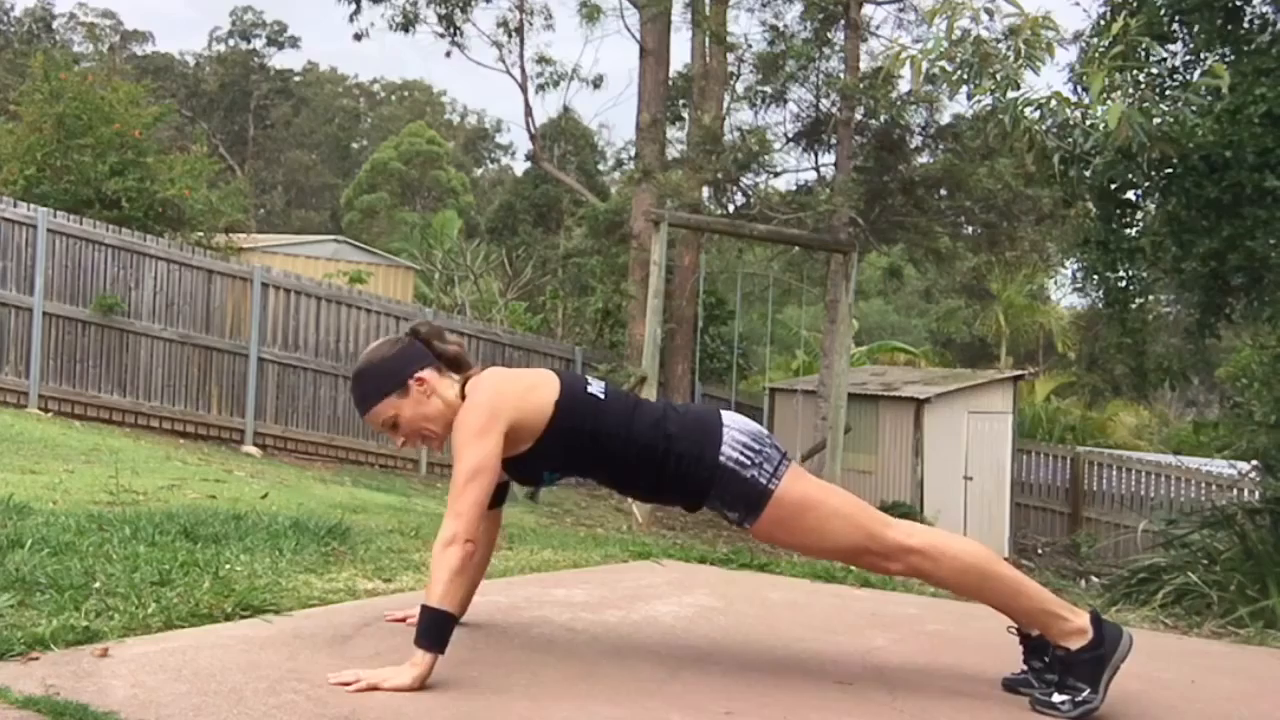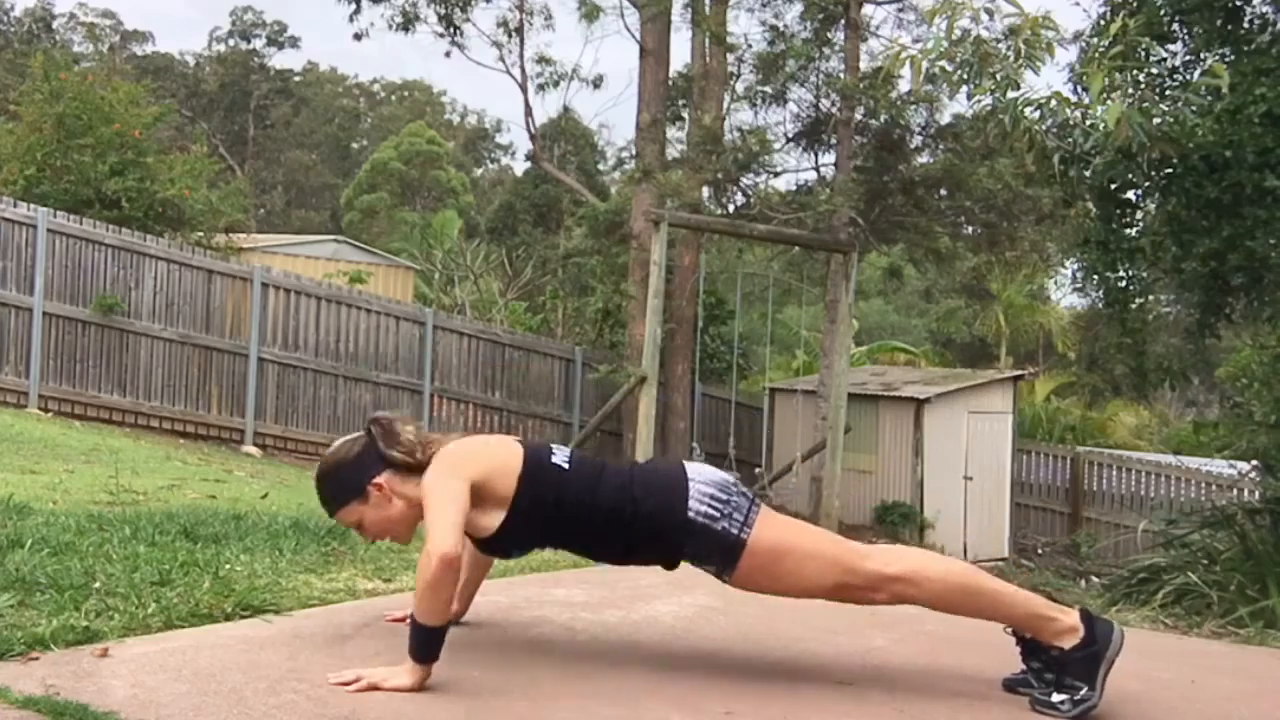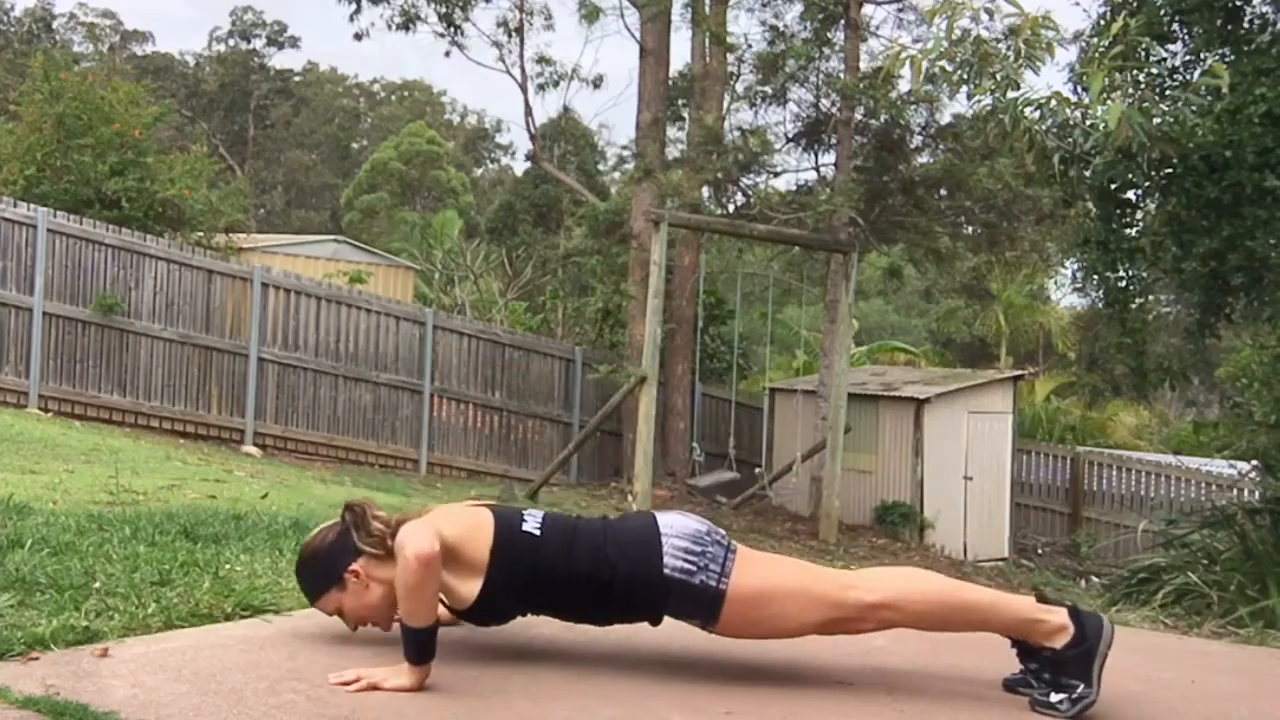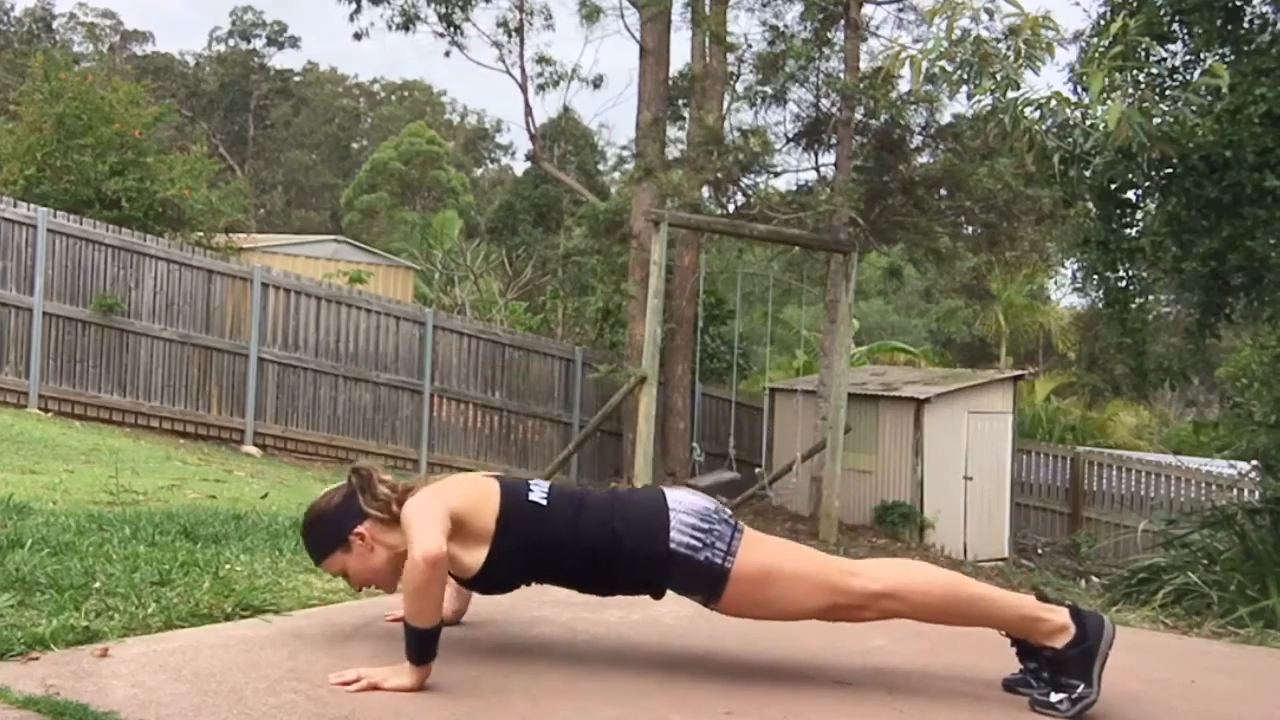
dt=0.3s
person 1, frame 1
left shoulder: (485, 401)
right shoulder: (482, 413)
left elbow: (458, 535)
right elbow: (483, 530)
right wrist: (439, 611)
left hip: (718, 456)
right hip: (704, 460)
left knee: (889, 544)
right knee: (883, 548)
left ankle: (1079, 634)
right ankle: (1048, 636)
person 1, frame 2
left shoulder: (444, 473)
right shoulder: (460, 471)
left elbow: (441, 551)
right elbow: (474, 547)
right wrist: (446, 606)
left hip: (686, 510)
right hip: (673, 505)
left knee: (869, 574)
right knee: (861, 573)
left ankle: (1070, 633)
right ankle: (1048, 637)
person 1, frame 3
left shoulder: (417, 537)
right shoulder: (442, 538)
left elbow: (417, 562)
right wrist: (446, 612)
left hip: (663, 563)
right hip: (653, 549)
left knee: (856, 600)
right knee: (848, 598)
left ankle: (1059, 628)
right ankle: (1036, 615)
person 1, frame 4
left shoulder: (424, 507)
right shoulder: (445, 504)
left elbow: (427, 565)
right wrist: (443, 609)
left hip: (670, 538)
right hip: (658, 530)
left knee: (860, 591)
right knee: (849, 588)
left ankle: (1063, 629)
right ankle: (1039, 622)
